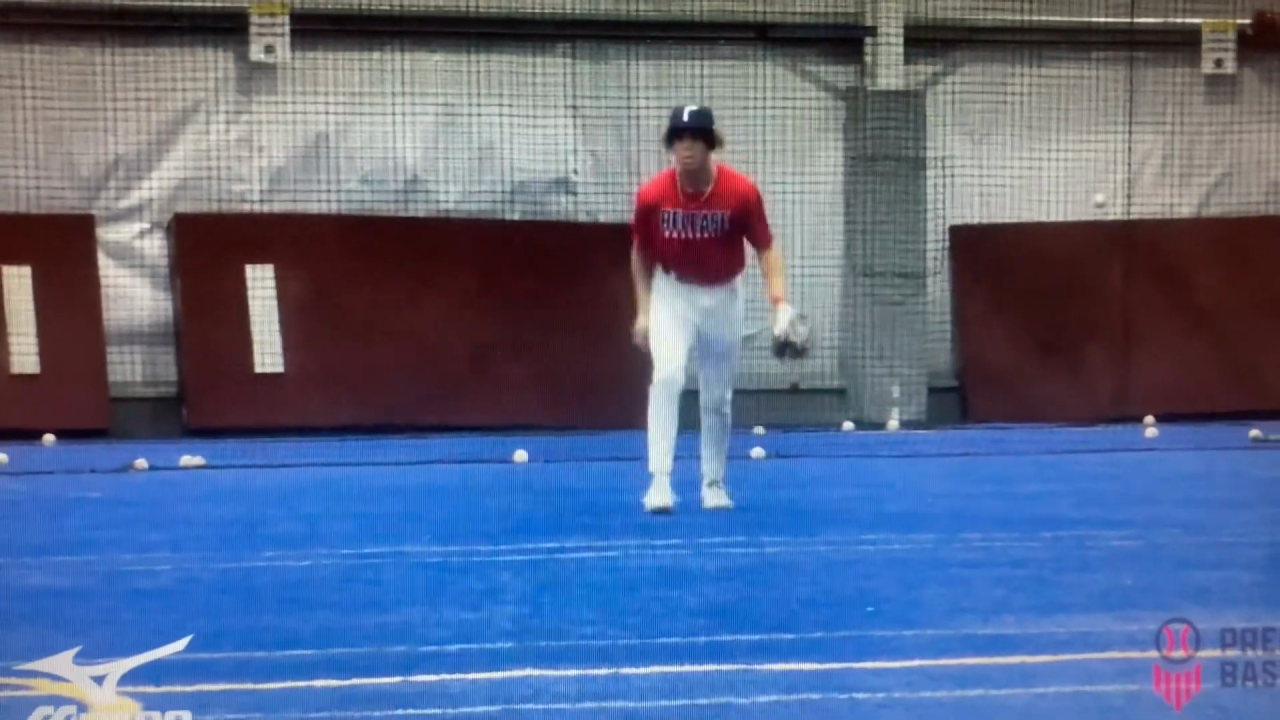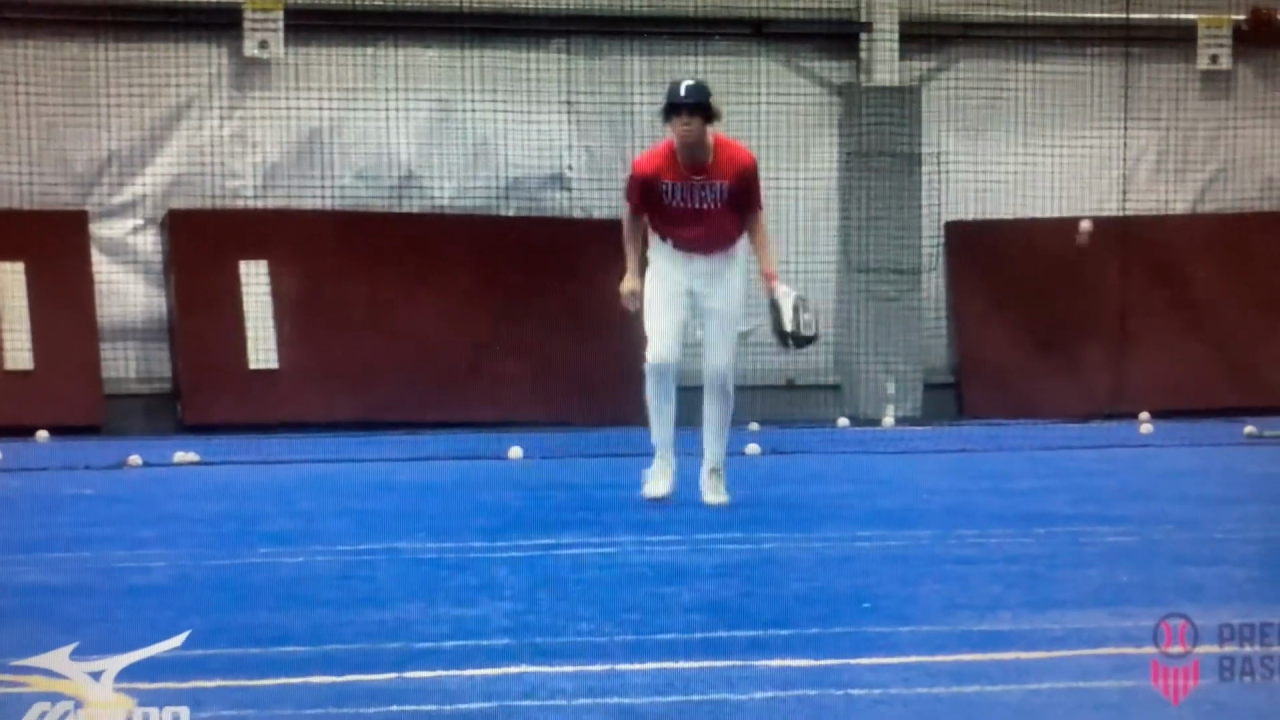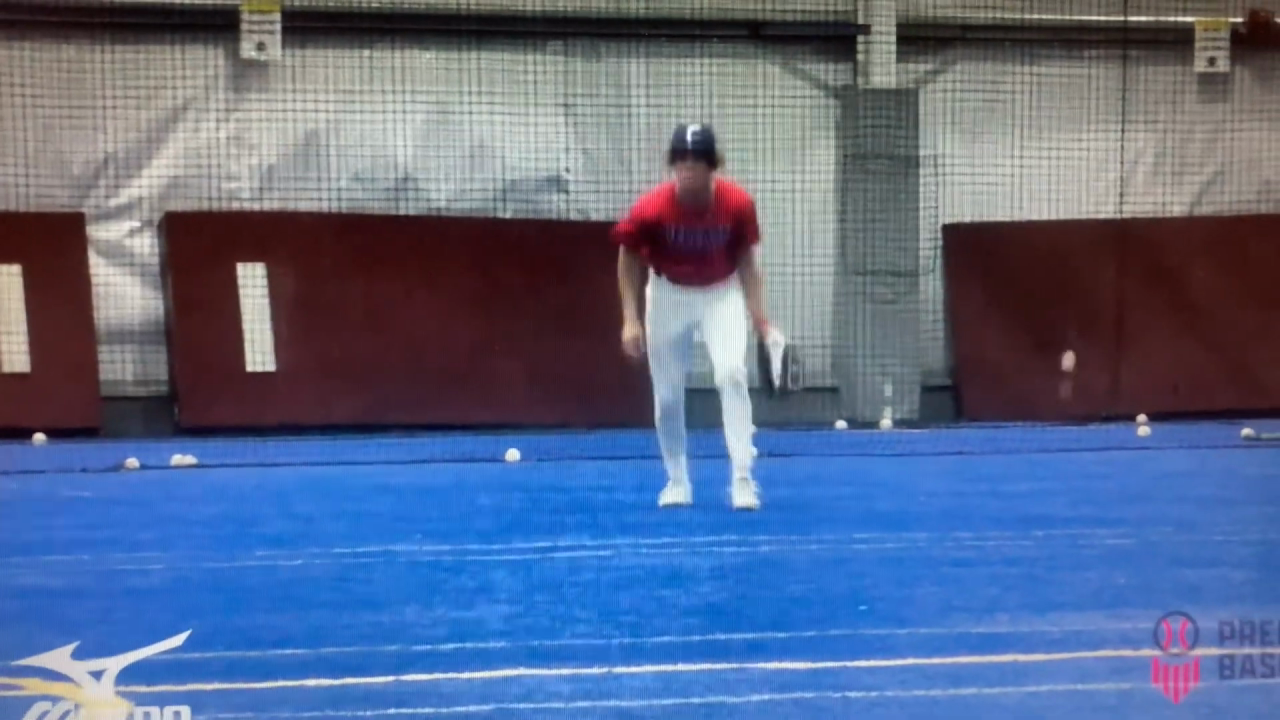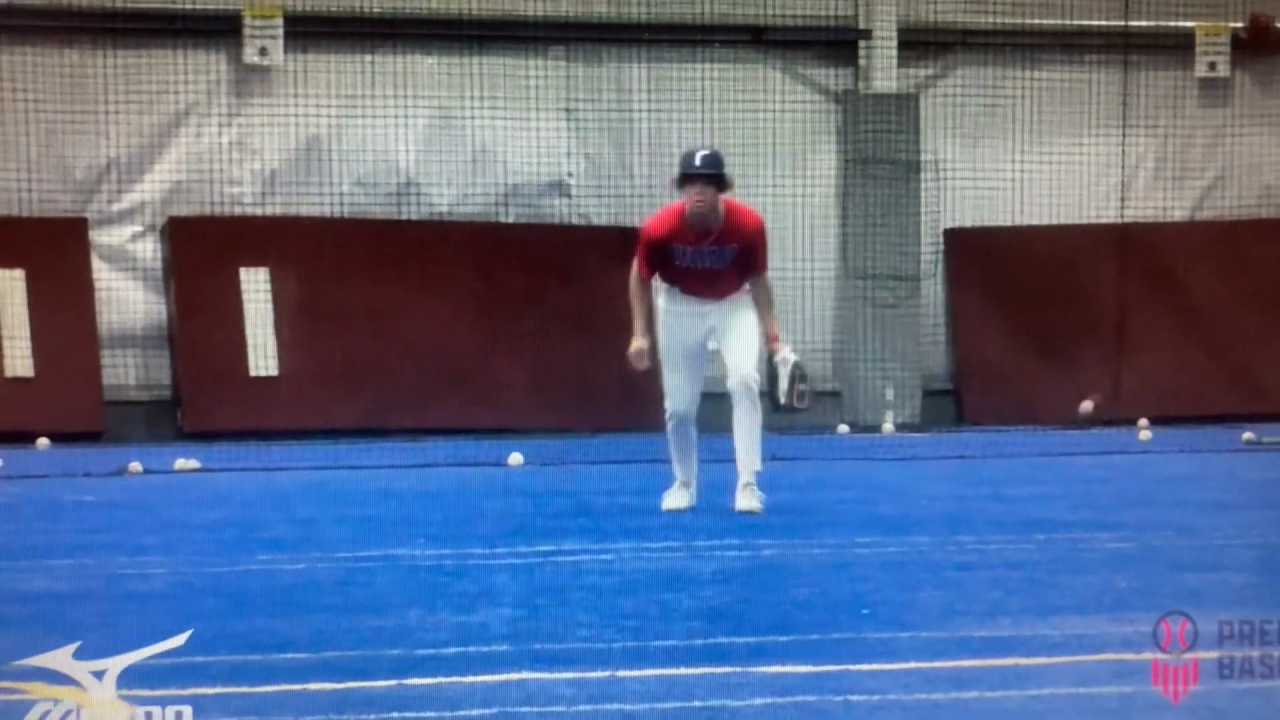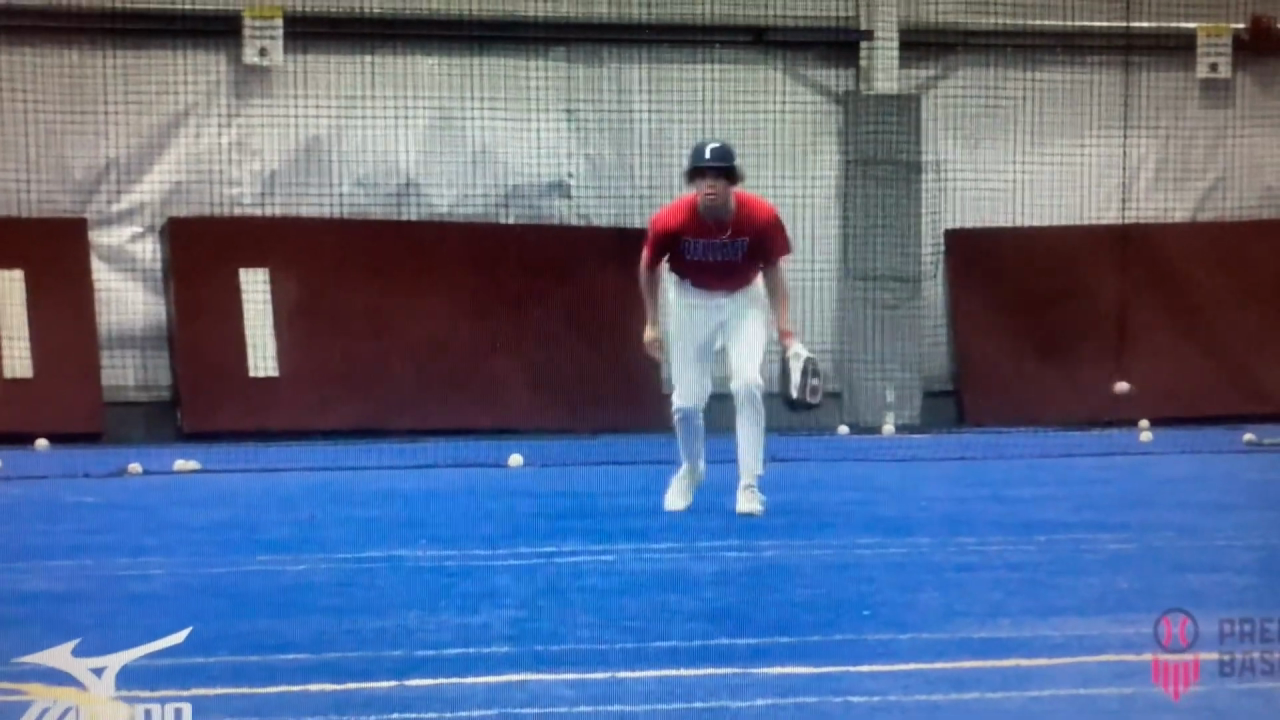
dt=0.2s
person 1, frame 1
left shoulder: (742, 191)
right shoulder: (651, 194)
left elbow: (764, 247)
right elbow: (640, 252)
left wrist: (778, 299)
right wrist: (643, 310)
left hip: (722, 297)
right hip: (671, 294)
left knee: (716, 399)
right knee: (667, 376)
left ankle: (714, 482)
right ankle: (660, 484)
person 1, frame 2
left shoulder: (741, 162)
right shoulder: (648, 166)
left elbow: (753, 218)
right elbow: (634, 215)
left wrist: (769, 273)
right wrist: (632, 272)
left hip: (723, 267)
right hip: (668, 263)
left knee: (720, 372)
right knee: (661, 359)
left ankle: (713, 470)
right ankle: (662, 460)
person 1, frame 3
left shoulder: (738, 203)
right shoulder: (650, 209)
left elbow: (745, 259)
right elbow: (629, 260)
left wrist: (760, 318)
right wrist: (631, 320)
left hip: (722, 295)
right hip: (668, 297)
left knee: (732, 374)
right knee: (667, 397)
left ankle: (742, 478)
right ankle: (677, 479)
person 1, frame 4
left shoulder: (748, 223)
right shoulder: (659, 227)
left elbow: (758, 279)
right elbow: (639, 277)
left wrist: (772, 338)
right wrist: (640, 334)
left hip: (735, 306)
right hip: (681, 308)
left knee: (744, 380)
right knee: (680, 405)
left ankle: (748, 485)
right ankle: (685, 483)
person 1, frame 5
left shoulder: (761, 216)
right shoulder: (670, 220)
left elbow: (773, 272)
right elbow: (649, 266)
left wrist: (786, 333)
right wrist: (651, 323)
left hip: (745, 298)
right hip: (690, 301)
left knee: (747, 384)
right knee: (686, 401)
left ankle: (748, 486)
right ankle: (690, 470)
